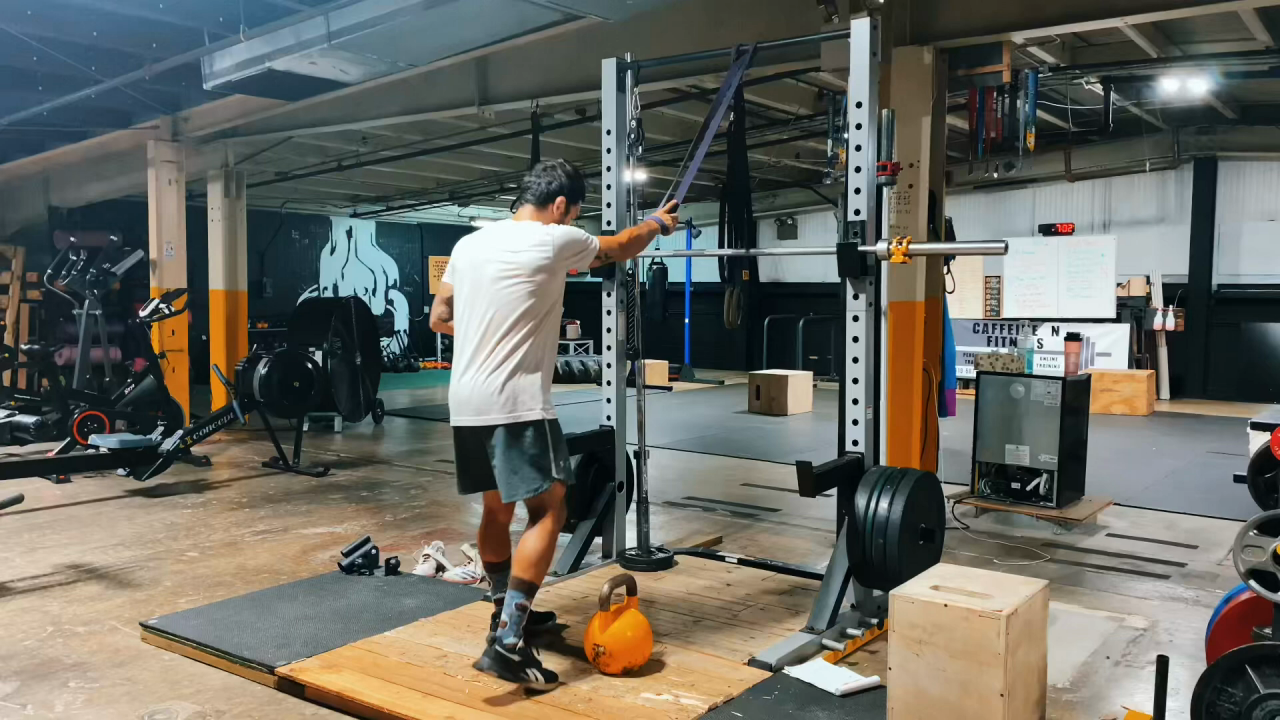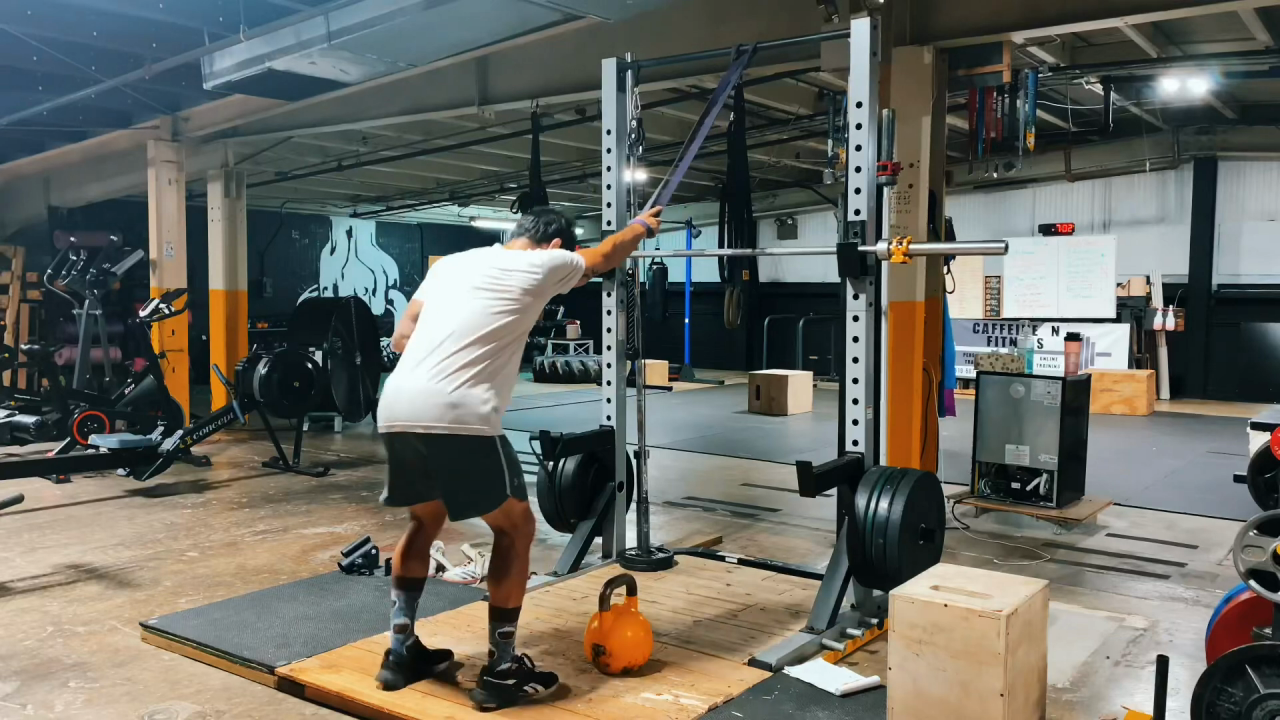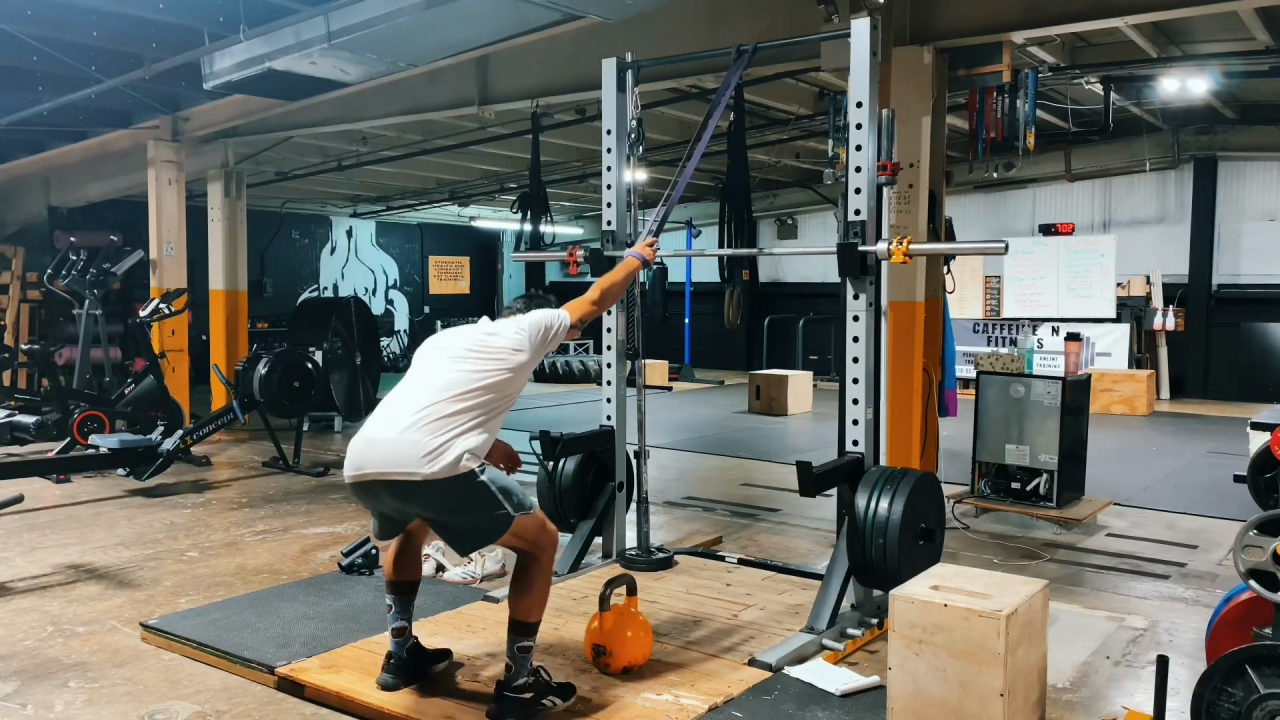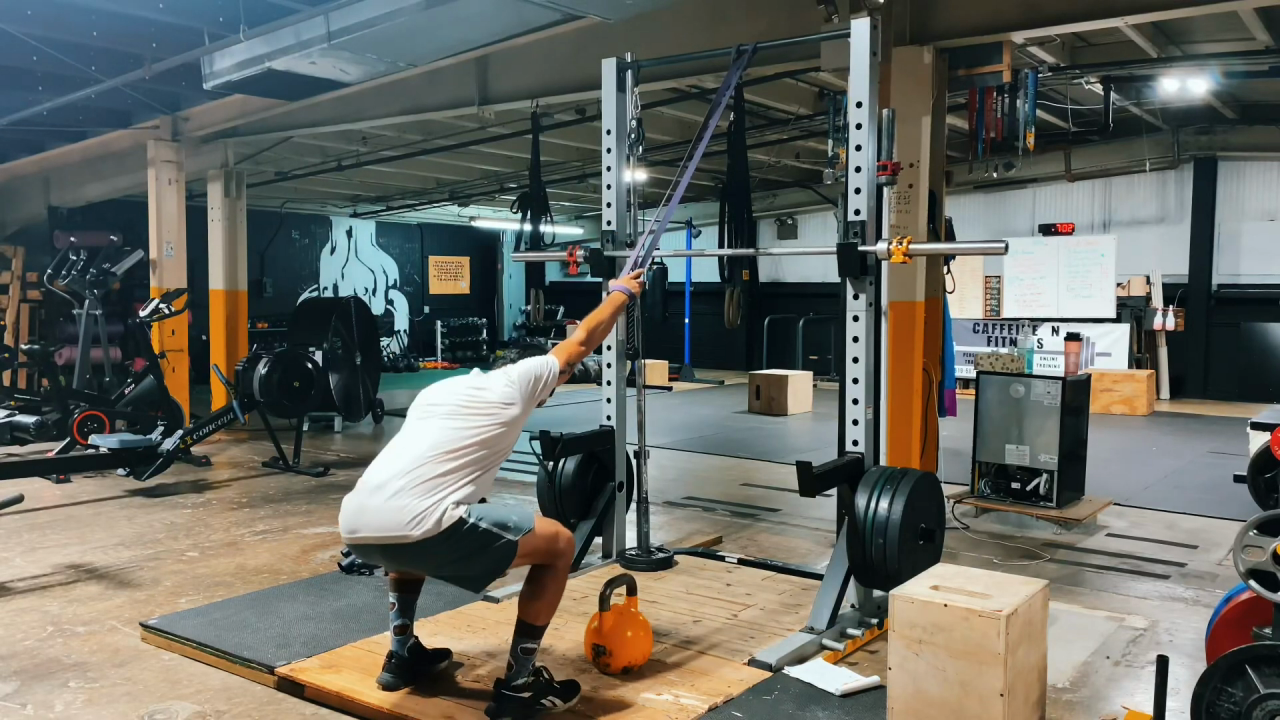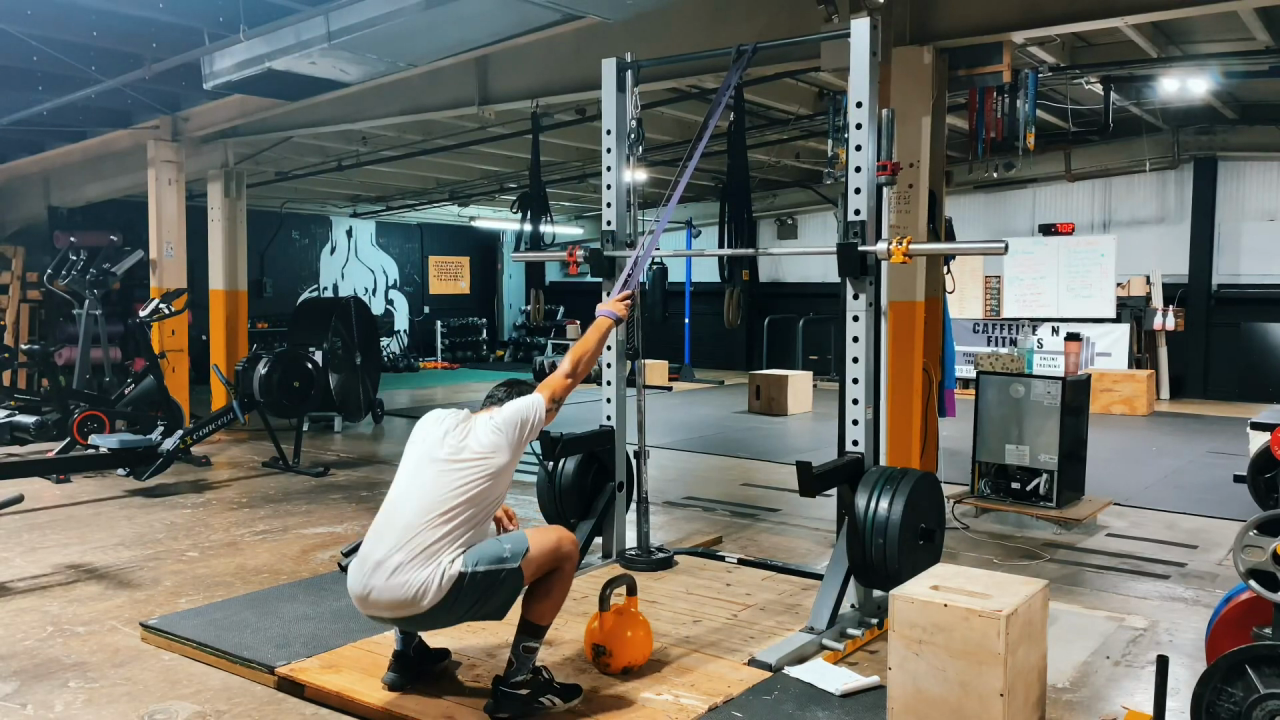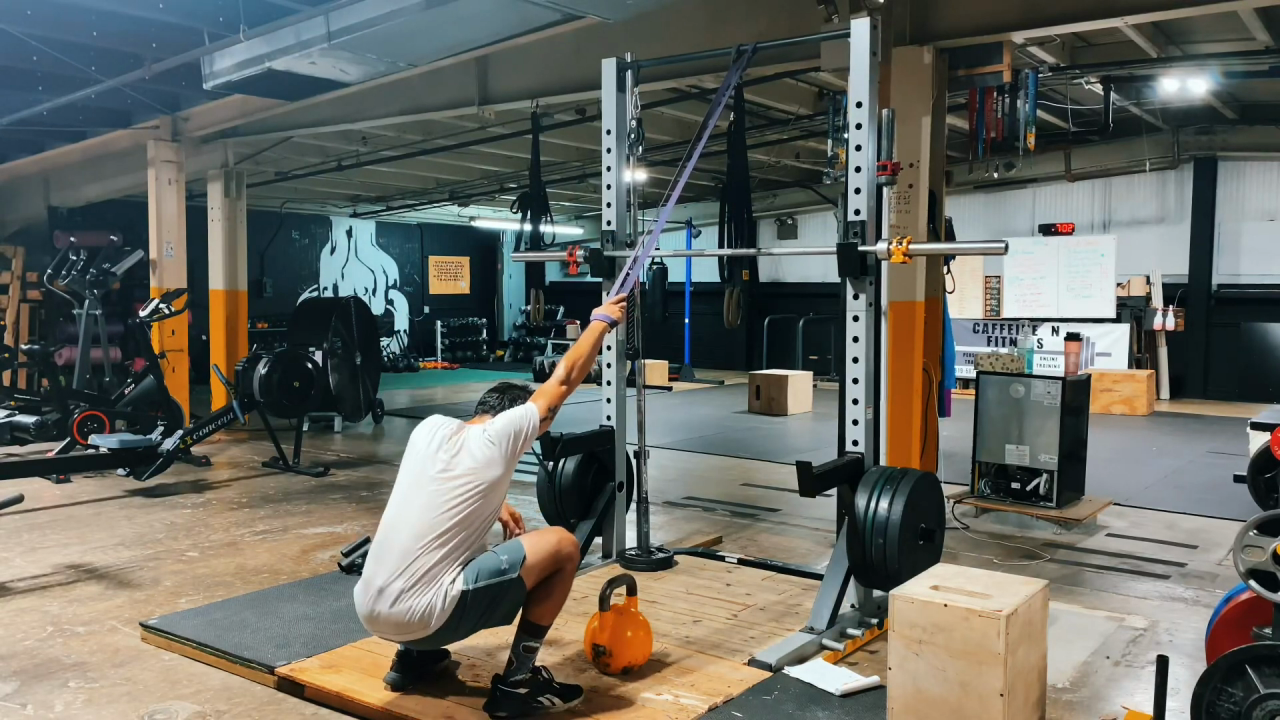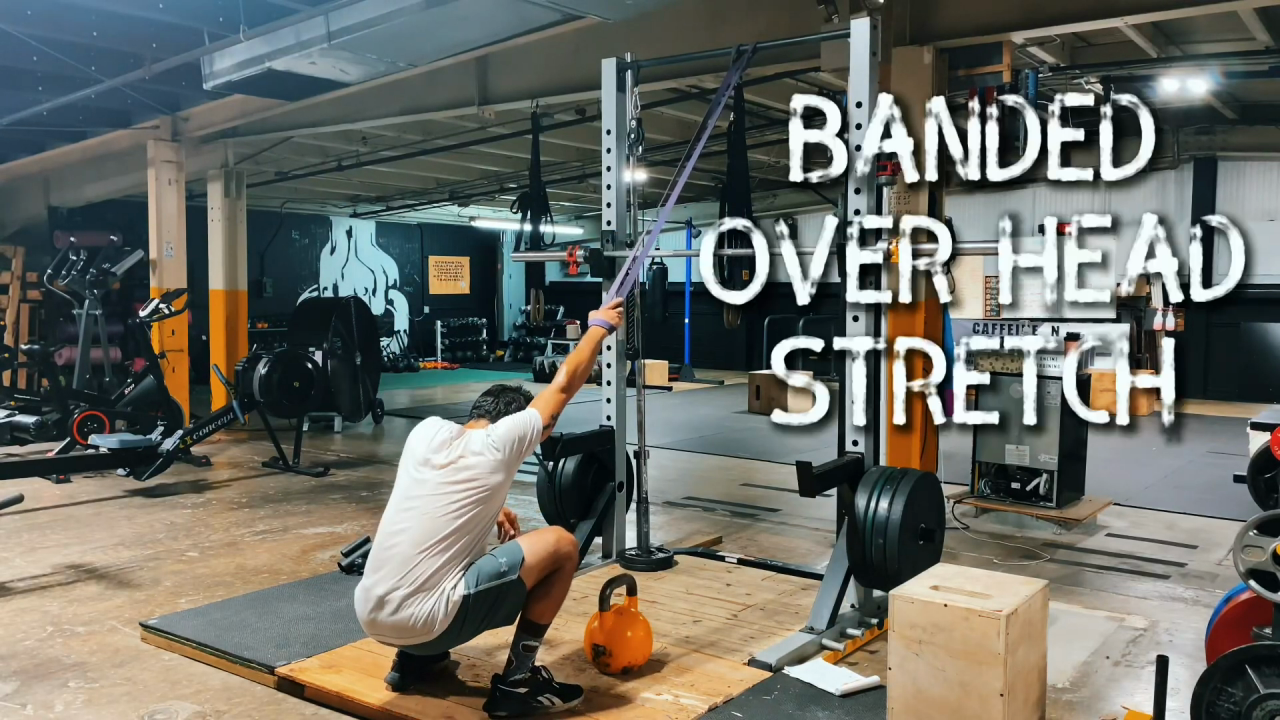
dt=0.5s
person 1, frame 1
left shoulder: (468, 245)
right shoulder: (555, 240)
left elbow: (440, 318)
right elbow: (618, 249)
right wrist: (659, 222)
left hip: (465, 401)
right hip: (515, 401)
left knee: (497, 508)
right knee: (547, 509)
left ankle: (508, 612)
right ankle: (506, 646)
person 1, frame 2
left shoulder: (450, 263)
right shoulder: (539, 266)
left elbow: (403, 338)
right elbow: (604, 256)
right wrist: (642, 225)
left hip: (394, 407)
right hip: (456, 413)
left knee: (425, 520)
right knee: (516, 528)
left ankle: (401, 652)
right ankle: (501, 671)
person 1, frame 3
left shoulder: (444, 337)
right shoulder: (527, 331)
right elbow: (594, 300)
left wrist: (488, 445)
right wrist: (635, 259)
left hip: (361, 464)
right hip: (423, 467)
left knee: (409, 527)
right knee: (540, 540)
left ankle: (402, 655)
person 1, frame 4
left shoulder: (440, 388)
right shoulder: (517, 382)
right elbow: (582, 340)
left wrist: (491, 502)
right wrist: (622, 292)
left hip: (355, 528)
right hip: (415, 527)
right knee: (558, 544)
left ankle: (403, 655)
person 1, frame 5
left shoulder: (433, 421)
right shoulder: (503, 428)
right elbow: (568, 373)
right wrist: (607, 317)
left hip: (362, 593)
right hip: (417, 599)
right knee: (562, 544)
left ankle: (407, 656)
right ankle: (517, 684)
person 1, frame 6
left shoulder: (430, 428)
right shoulder: (498, 437)
right elbow: (562, 380)
right wrist: (602, 320)
left hip: (370, 611)
right hip: (422, 617)
right knee: (563, 546)
left ankle: (411, 657)
right ankle: (516, 684)
person 1, frame 7
left shoulder: (427, 431)
right shoulder: (499, 443)
right elbow: (563, 386)
right wrist: (599, 327)
left hip: (370, 616)
right hip: (425, 622)
right knee: (561, 544)
left ankle: (411, 661)
right ankle: (516, 683)
